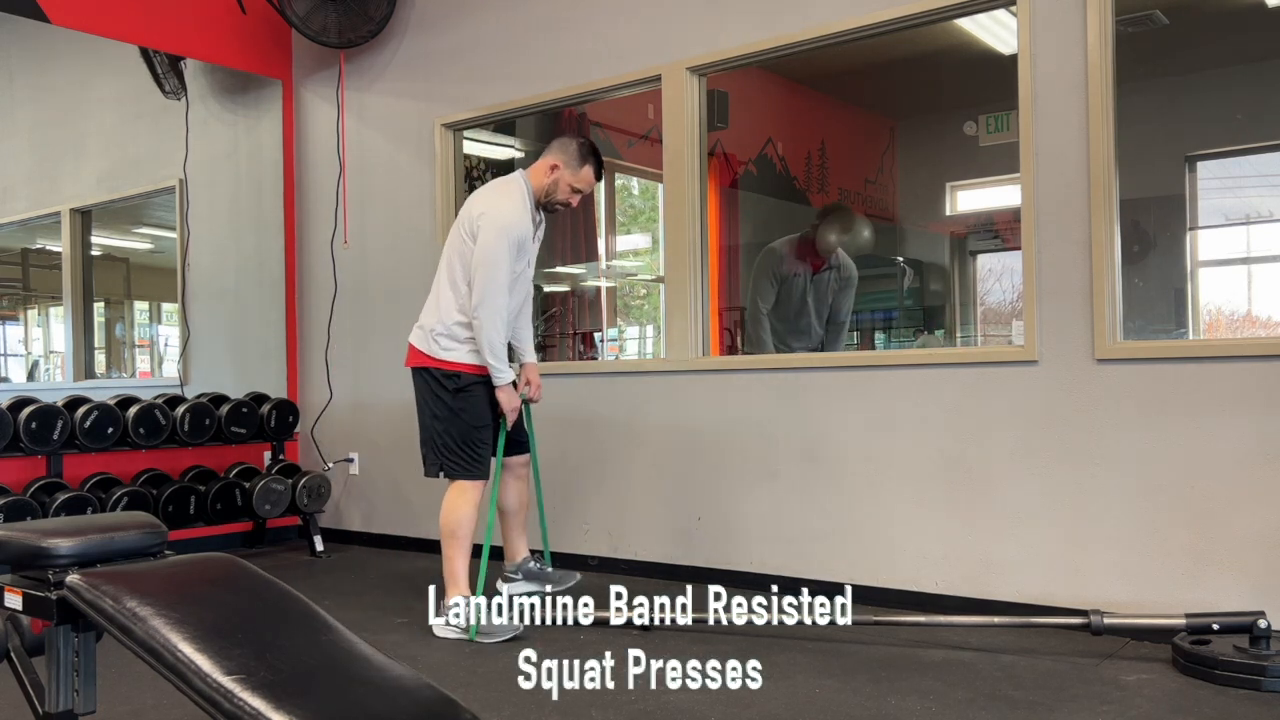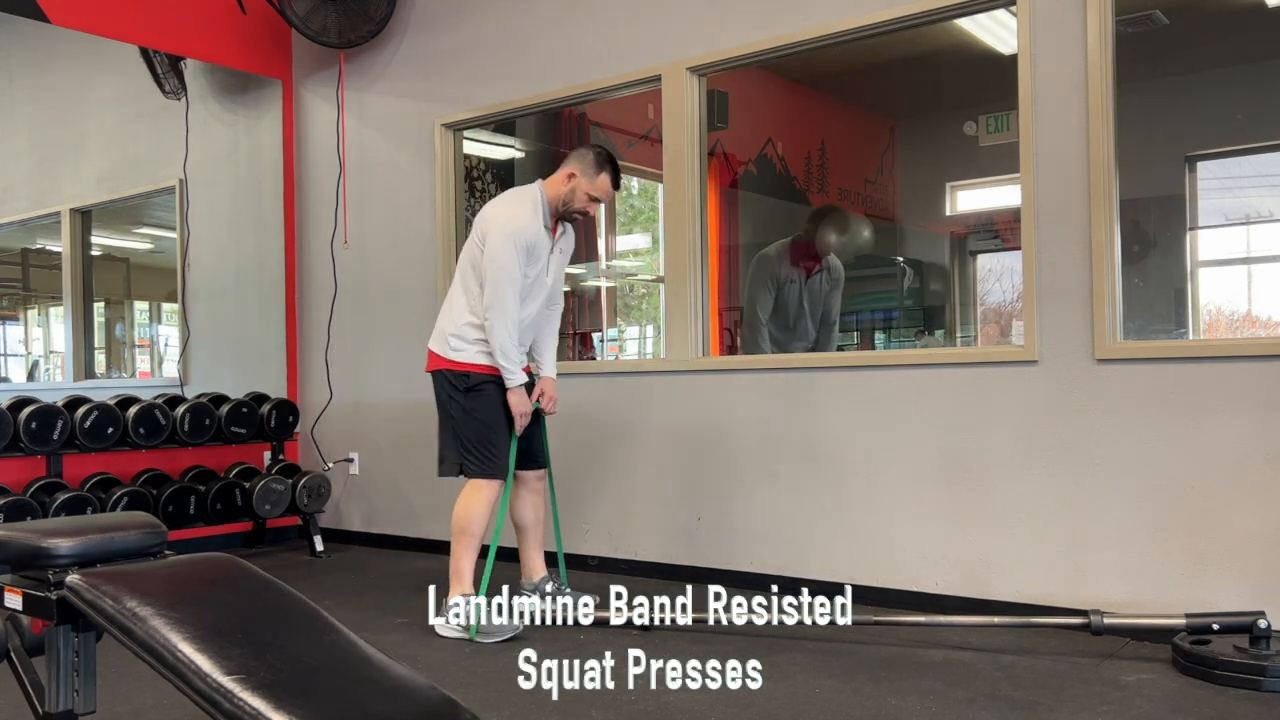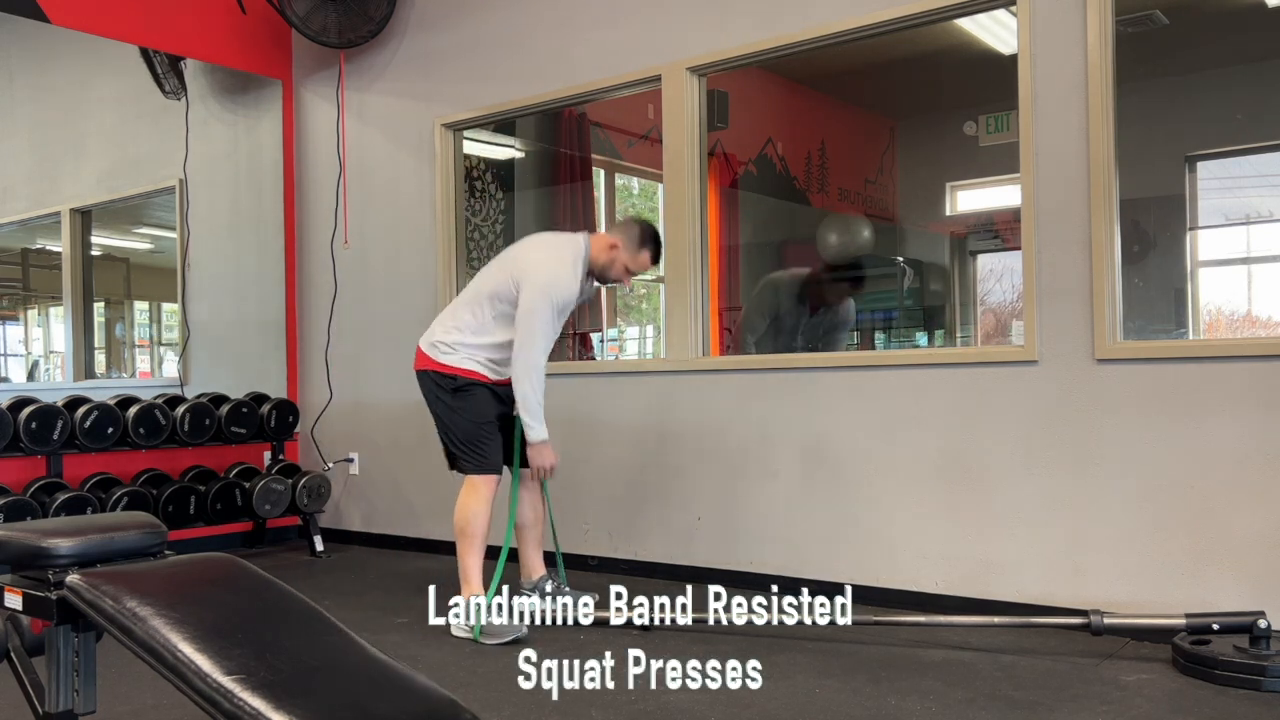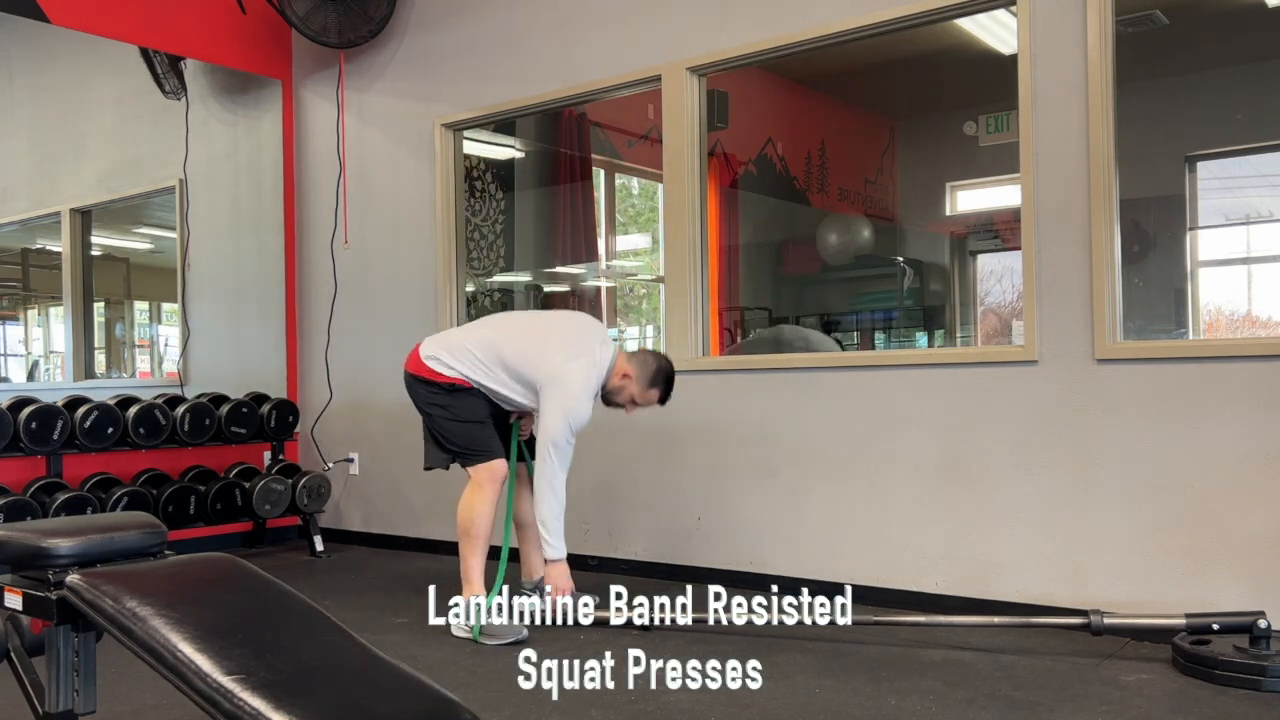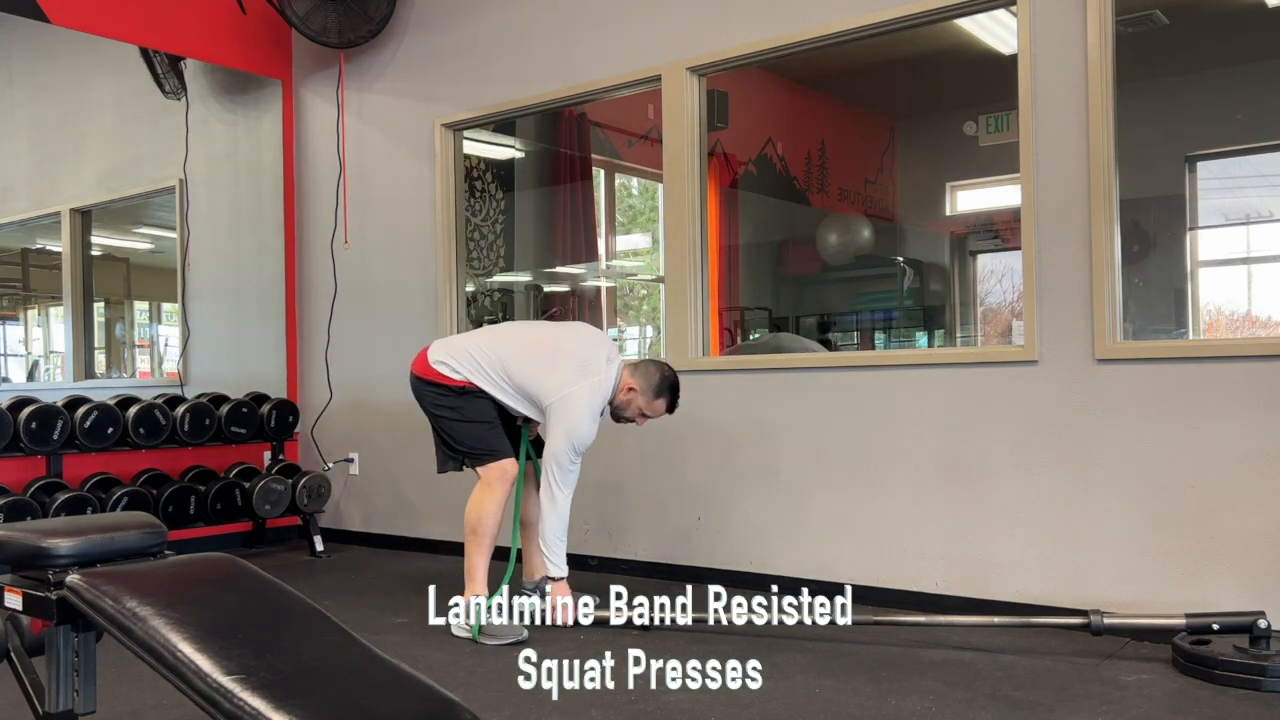
dt=0.3s
person 1, frame 1
left shoulder: (532, 212)
right shoulder: (503, 212)
right elbow: (486, 307)
left wrist: (527, 359)
right wrist: (503, 381)
left hip: (478, 357)
right hip: (451, 358)
left knee: (516, 458)
right knee: (470, 477)
left ankle: (518, 565)
right ankle: (455, 607)
person 1, frame 2
left shoulder: (564, 231)
right shoulder: (514, 218)
left elbow: (549, 305)
right elbow: (498, 309)
left wrist: (547, 373)
right wrist: (516, 383)
left hip: (510, 364)
right hip: (466, 362)
left knee: (531, 474)
right knee: (486, 476)
left ankle: (536, 583)
right ankle: (459, 604)
person 1, frame 3
left shoulder: (583, 271)
right shoulder: (553, 271)
right elbow: (527, 357)
left wrist: (533, 406)
right wrist: (538, 436)
left hip: (494, 368)
right hip: (451, 363)
left knee: (528, 473)
right knee: (484, 475)
left ankle: (536, 582)
right ankle: (471, 605)
person 1, frame 4
left shoulder: (601, 341)
right shoulder: (574, 389)
right elbow: (553, 476)
left wrist: (530, 407)
right wrist: (556, 558)
left hip: (473, 371)
right hip: (438, 373)
left knee: (530, 464)
right knee: (491, 471)
left ankle: (535, 583)
person 1, frame 5
left shoulder: (606, 350)
right shoulder: (579, 408)
right elbow: (557, 492)
right wrist: (559, 576)
left hip: (469, 370)
right hip: (443, 376)
left knee: (538, 467)
right knee: (501, 471)
left ankle: (536, 583)
right ankle: (474, 607)
